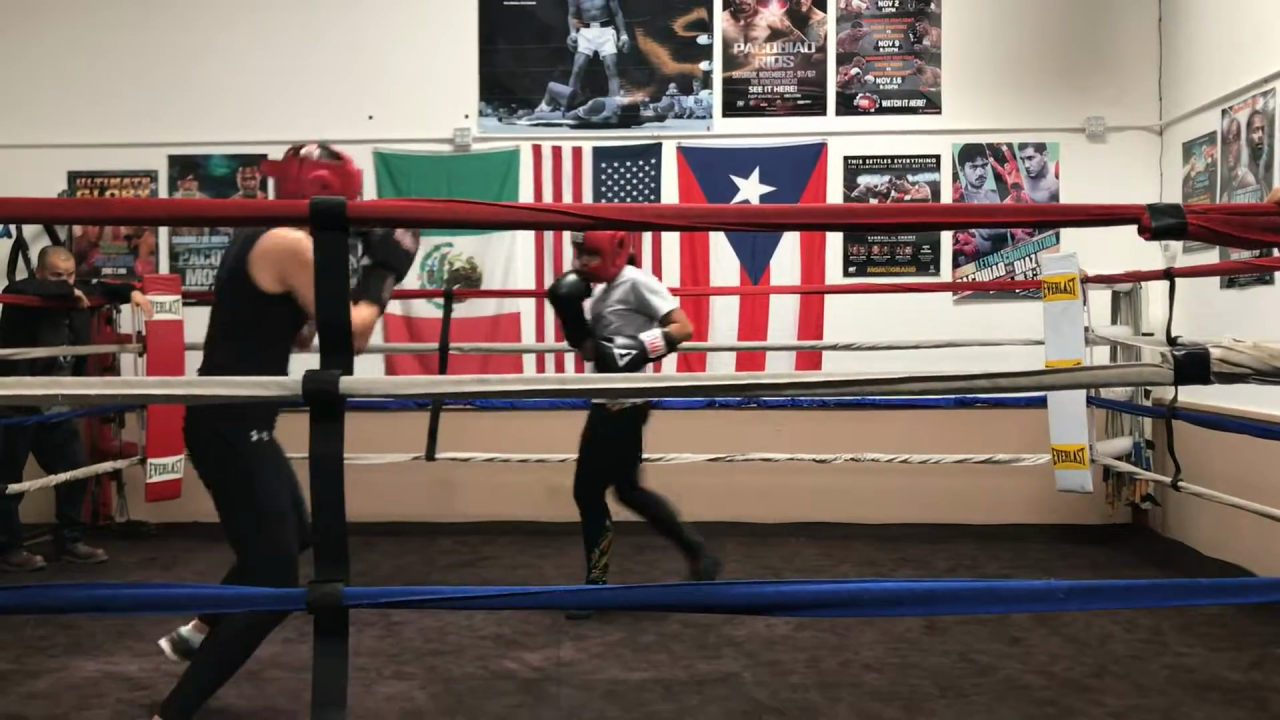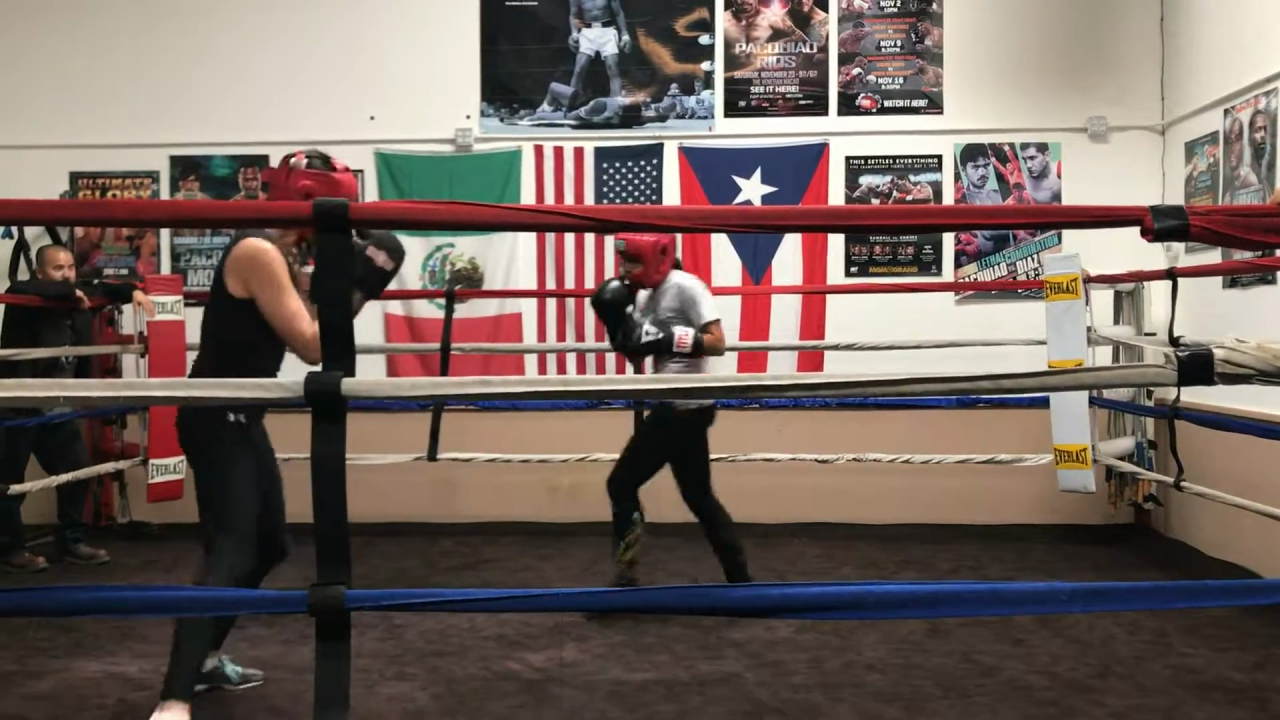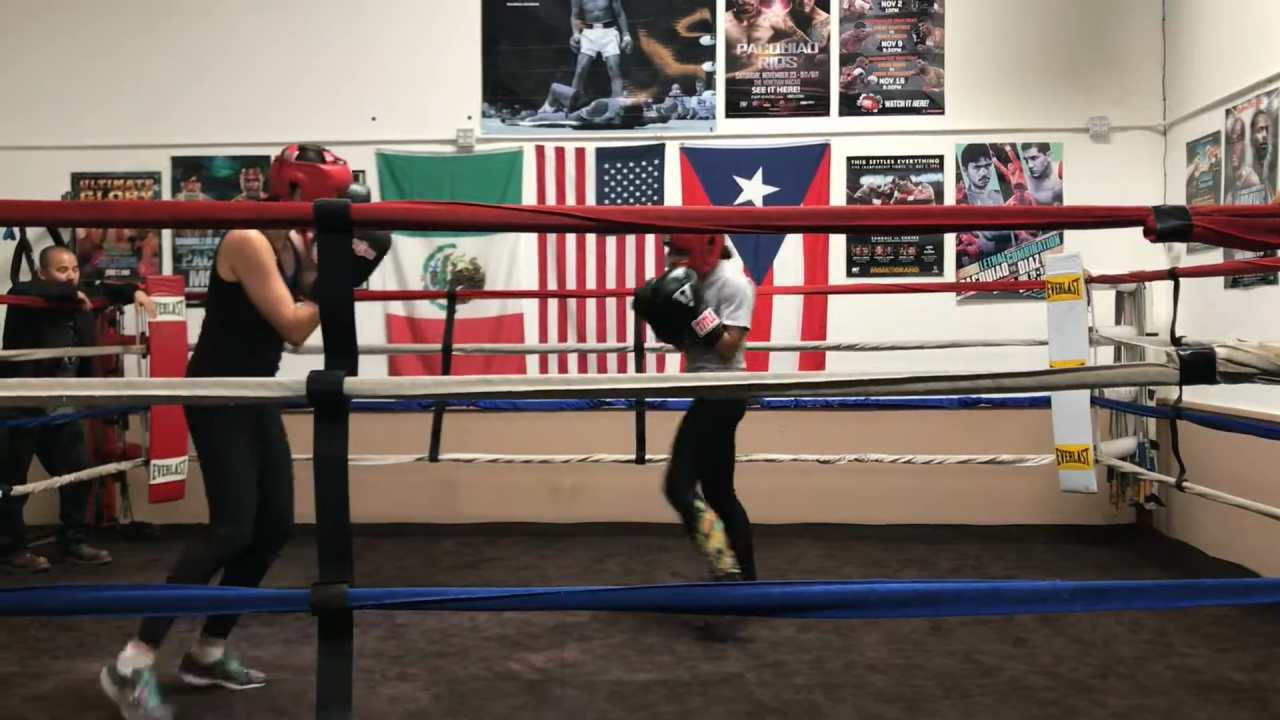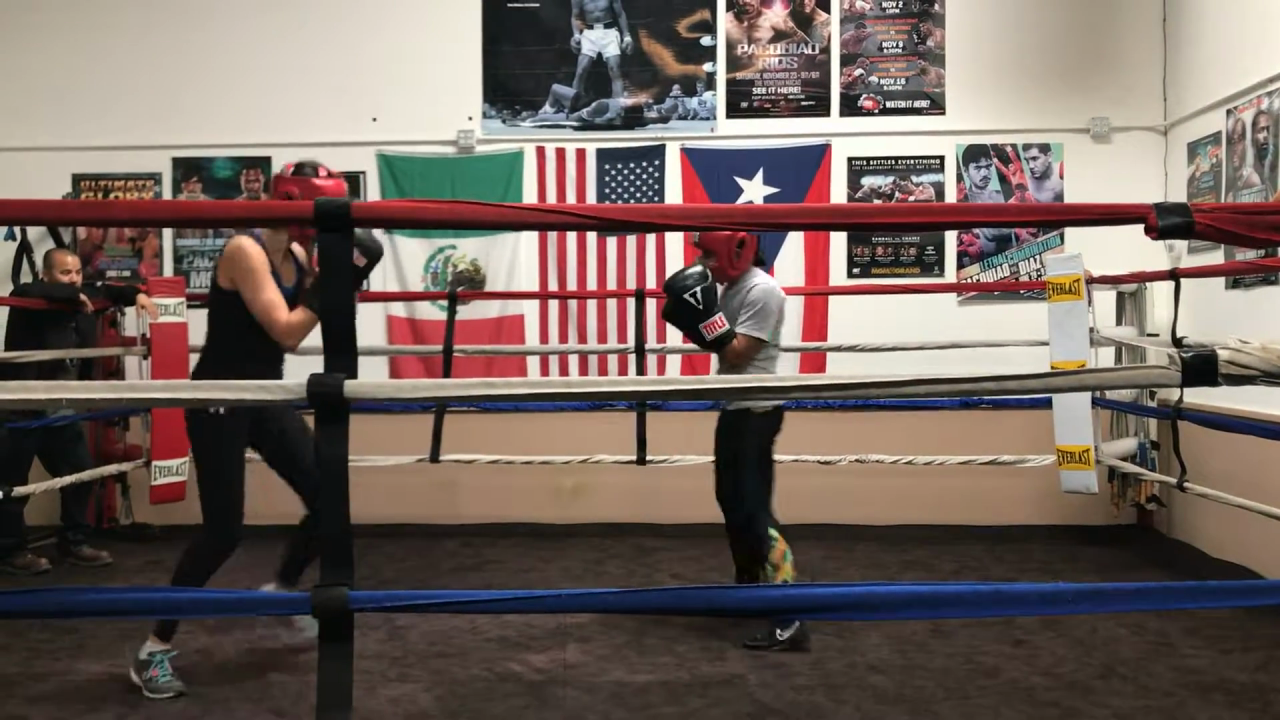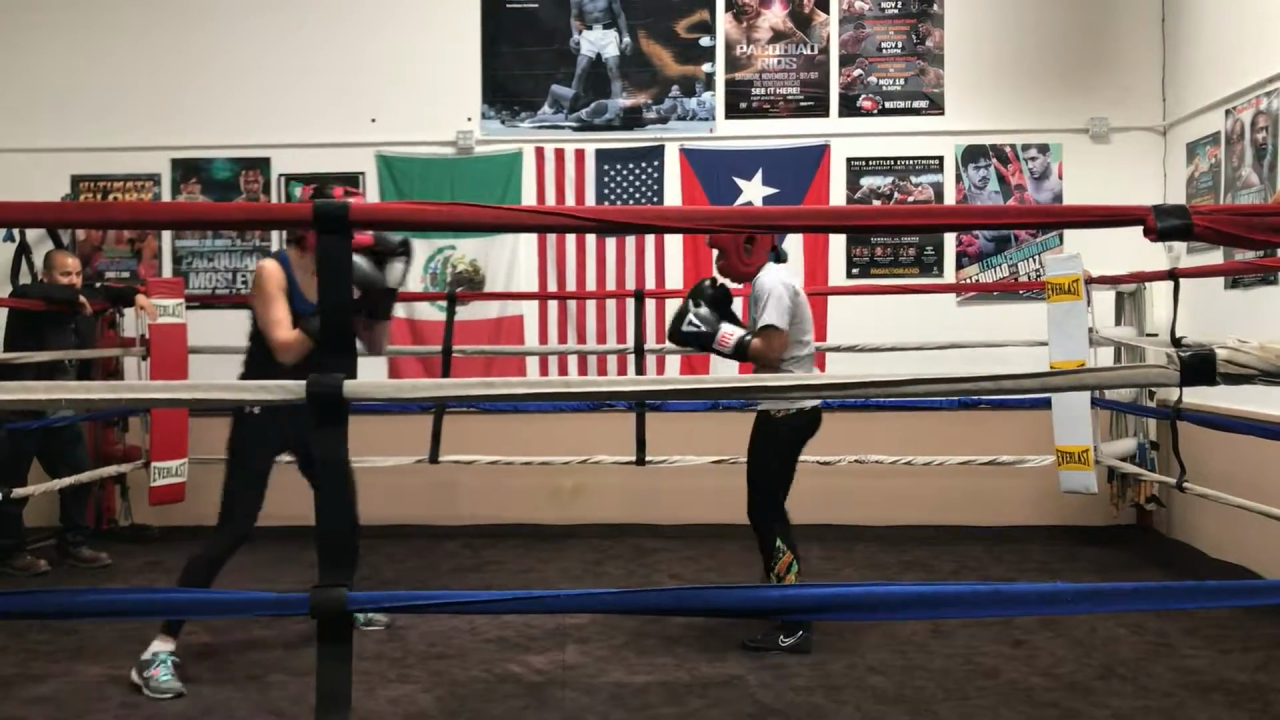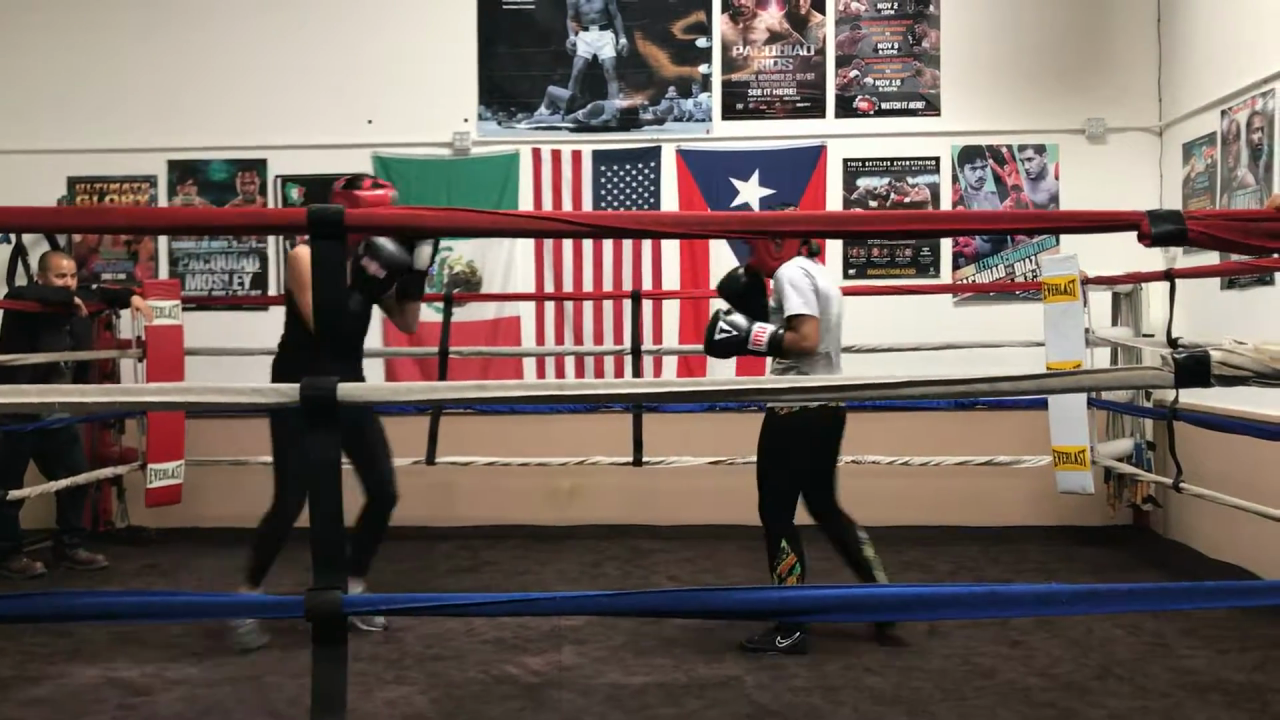
dt=0.2s
person 1, frame 1
left shoulder: (257, 240)
right shoulder: (289, 243)
right elbow: (352, 336)
left wrist: (358, 271)
right wrist: (384, 271)
left hip: (228, 419)
right hip: (234, 426)
left knee: (289, 537)
right knee: (273, 590)
left ankle: (201, 631)
person 1, frame 2
left shoulder: (282, 251)
right shoulder: (256, 253)
left elbow: (305, 329)
right elbow: (308, 344)
left wrist: (353, 279)
right wrist: (361, 285)
left hip: (238, 414)
right hip: (217, 415)
left knee: (269, 544)
right knee: (232, 555)
left ankle: (202, 657)
person 1, frame 3
left shoulder: (293, 240)
right shoulder: (248, 239)
left elbow: (316, 303)
right elbow: (293, 327)
right wrist: (347, 269)
left hip: (255, 392)
left knee: (275, 528)
right knee: (232, 533)
left ankle: (207, 653)
right ankle: (134, 661)
person 1, frame 4
left shoulder: (299, 255)
right shoulder: (244, 250)
right elbow: (286, 331)
left wrist: (348, 269)
left hip: (268, 398)
right hip: (221, 400)
right knee: (221, 532)
left ankle: (282, 589)
right ankle: (155, 649)
person 1, frame 5
right shoulder: (272, 270)
left elbow: (376, 343)
right elbow: (284, 351)
left wrist: (382, 288)
left hip: (314, 411)
right hip: (263, 410)
left knee: (342, 518)
right knee: (233, 530)
right ankle: (160, 650)
person 1, frame 6
left shoulder: (366, 256)
right shoulder: (305, 257)
left elbow: (408, 323)
left wrist: (414, 270)
right wrist: (361, 289)
left hip: (346, 385)
right hip: (296, 386)
left knee: (383, 493)
right knee: (288, 505)
left ankle: (353, 591)
right ankle: (249, 596)
person 2, frame 1
left shoulder: (637, 282)
right shoulder: (604, 292)
left elbow: (684, 328)
right elbow: (591, 352)
left wrist: (639, 347)
right wrist: (570, 315)
left hip: (621, 404)
right hip: (617, 404)
left knee: (587, 492)
right knee: (629, 490)
left ankle: (594, 585)
right ankle: (701, 555)
person 2, frame 2
left shoulder: (686, 288)
right shoulder: (646, 296)
left elbow: (716, 342)
right elbow: (635, 355)
left wrist: (665, 339)
right wrist: (617, 321)
left hip: (683, 407)
right hip: (682, 407)
left knee: (621, 483)
right knee: (700, 496)
left ankle: (625, 579)
right ankle: (741, 586)
person 2, frame 3
left shoulder: (733, 282)
right shoulder: (692, 282)
left elbow: (729, 347)
right elbow: (679, 339)
left wrist: (692, 311)
right wrist: (658, 313)
left hip: (720, 398)
right hip: (710, 397)
left knee: (680, 486)
right knee: (719, 491)
left ankle: (727, 577)
right ankle: (746, 585)
person 2, frame 4
left shoulder: (761, 290)
right shoulder: (732, 286)
left elbow: (738, 353)
right elbow: (721, 345)
left wrist: (705, 314)
right wrist: (694, 317)
left hip: (755, 411)
right hip: (738, 409)
left knee: (752, 508)
right knee: (732, 499)
left ankle: (791, 620)
right ankle: (747, 587)
person 2, frame 5
left shoulder: (769, 282)
right shoulder: (773, 279)
left elbow: (769, 351)
right elbow: (762, 341)
left wrist: (715, 334)
right wrist: (720, 318)
left hip: (784, 411)
right hip: (800, 408)
left knee: (764, 513)
right knee: (769, 503)
left ankle: (794, 627)
right ankle: (785, 590)
person 2, frame 6
left shoulder: (790, 272)
right shoulder: (818, 272)
left elbow: (804, 340)
left wrist: (749, 332)
right wrist: (754, 310)
left hip: (795, 410)
right hip: (829, 407)
left knee: (776, 517)
right knee: (825, 508)
left ankle: (789, 629)
person 3, frame 1
left shoulder: (77, 295)
left elbow: (102, 289)
left wrist: (131, 291)
right wrist: (66, 292)
left hip: (57, 407)
left knee: (75, 471)
left ankle: (69, 541)
person 3, frame 2
left shoulder: (78, 295)
left elbow: (103, 289)
left wrist: (132, 291)
right wrist: (68, 293)
left hip: (59, 409)
left knee: (77, 472)
left ankle: (71, 542)
person 3, frame 3
left shoulder: (81, 297)
left elbow: (106, 290)
left wrist: (134, 292)
right wrist: (71, 293)
left hip: (62, 409)
left knee: (79, 473)
left ankle: (73, 543)
person 3, frame 4
left shoulder: (84, 299)
right shoulder: (27, 297)
left elbow: (108, 292)
right elbow: (28, 292)
left wrist: (136, 294)
right wrist: (73, 296)
left hip: (63, 410)
left knee: (80, 474)
left ankle: (73, 543)
person 3, frame 5
left shoulder: (83, 299)
right shoulder: (27, 299)
left elbow: (106, 293)
right elbow: (27, 293)
left wrist: (135, 295)
right wrist: (72, 297)
left hip: (62, 411)
left knee: (80, 475)
left ankle: (73, 545)
person 3, frame 6
left shoulder: (78, 300)
left elbow: (101, 294)
left wrist: (130, 296)
right wrist: (67, 300)
left knee: (76, 477)
left ankle: (69, 547)
